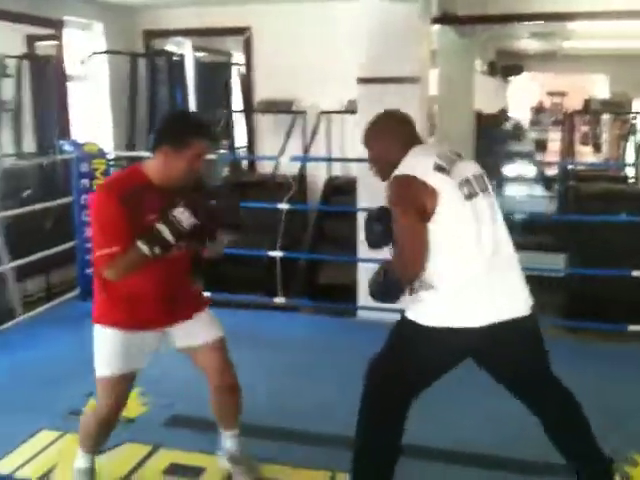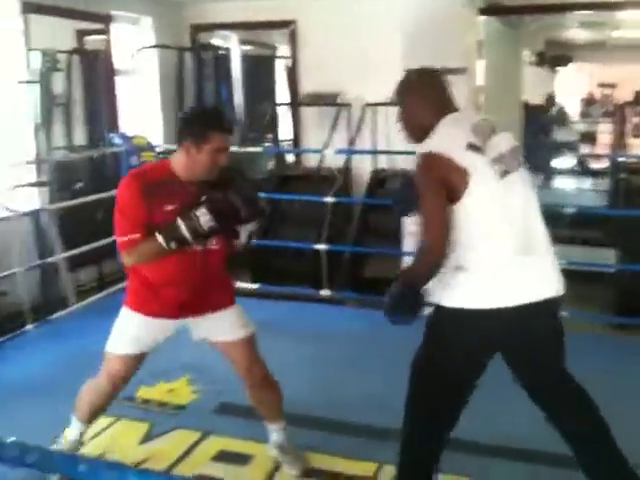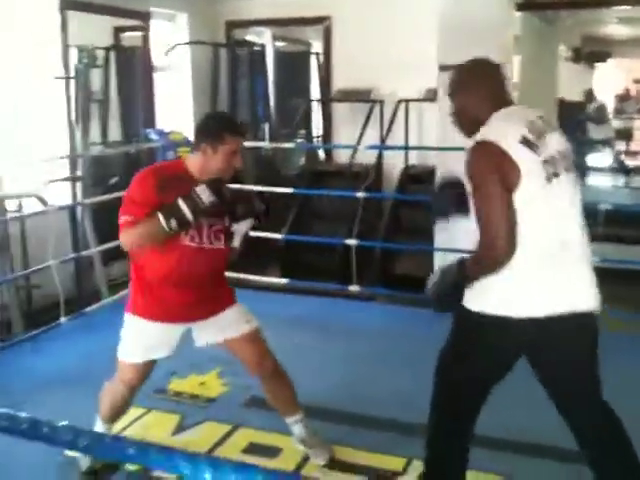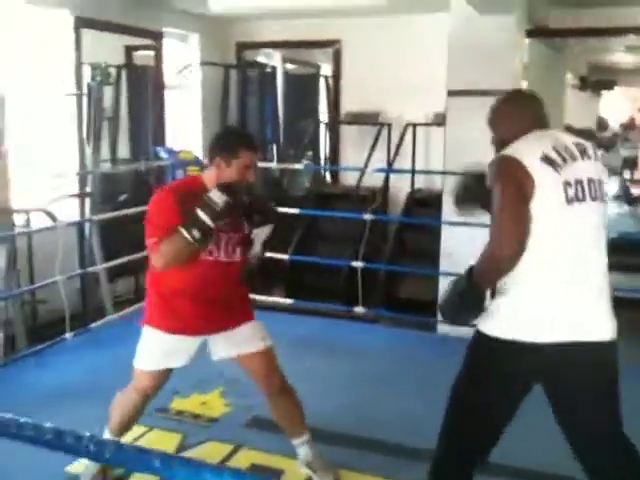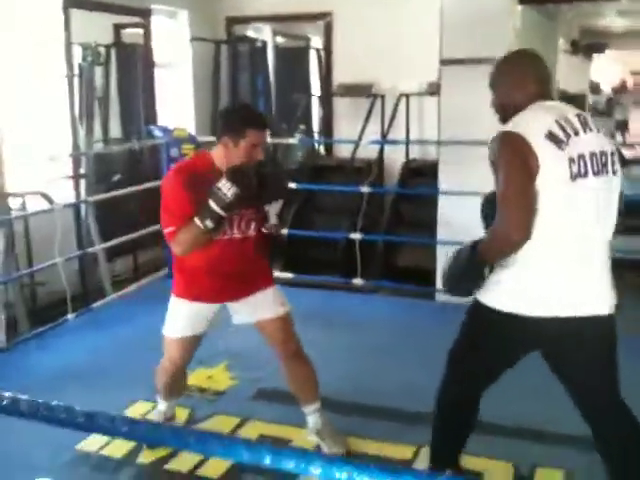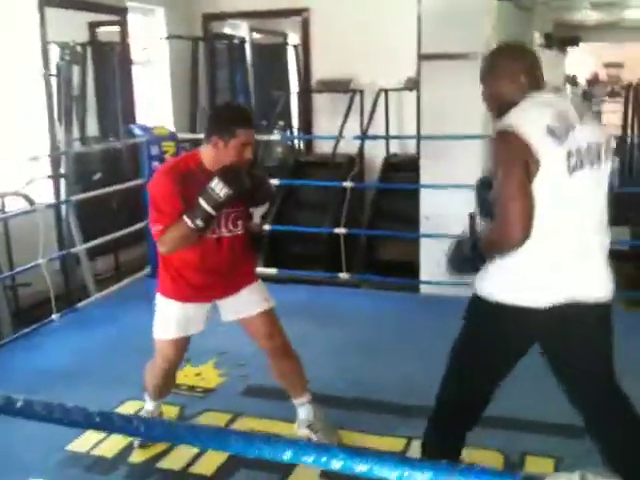
dt=0.2s
person 1, frame 1
left shoulder: (405, 182)
right shoulder: (463, 165)
left elbow: (410, 269)
left wrist: (383, 282)
right wrist: (396, 226)
left hip: (447, 314)
right hip: (509, 306)
left knee: (383, 390)
right knee: (542, 387)
person 1, frame 2
left shoulder: (435, 158)
right shoulder: (494, 133)
left elbow: (433, 251)
left wrist: (405, 288)
left hip: (478, 296)
right hip: (538, 288)
left knee: (430, 398)
right knee: (556, 388)
person 1, frame 3
left shoulder: (488, 149)
right shoulder: (549, 132)
left elbow: (499, 245)
left wrist: (461, 274)
right wrist: (479, 194)
left hip: (506, 302)
right hip: (573, 298)
left knee: (453, 399)
right knee: (588, 410)
person 1, frame 4
left shoulder: (511, 164)
right shoulder: (591, 160)
left elbow: (508, 245)
left wrist: (473, 281)
left hip: (519, 328)
right hip: (589, 327)
left knee: (467, 426)
right knee: (605, 443)
person 1, frame 5
left shoulder: (514, 139)
right shoulder: (596, 133)
left elbow: (514, 228)
left wrist: (474, 257)
left hip: (519, 300)
right hip: (589, 298)
left knee: (460, 384)
right knee: (605, 408)
person 1, frame 6
left shoulder: (511, 136)
right shoulder: (584, 122)
left elbow: (513, 232)
left wrist: (476, 244)
left hip: (518, 291)
right hip: (586, 287)
left knee: (466, 381)
right knee: (601, 395)
person 2, frame 1
left shoulder: (186, 189)
right shoulder: (114, 193)
left elbow: (201, 246)
right elbow: (110, 269)
left wrist: (214, 225)
right wrist: (165, 234)
left hip: (181, 303)
right hip: (122, 313)
left knee: (223, 377)
right knee: (110, 403)
left ankle: (232, 449)
person 2, frame 2
left shoulder: (222, 186)
right shoulder: (140, 184)
left elbow: (237, 245)
right elbow: (131, 255)
left wrist: (247, 220)
right wrist: (186, 227)
left hip: (211, 299)
right hip: (150, 302)
left knee: (255, 371)
right knee: (113, 377)
left ankle: (279, 440)
right ankle: (72, 436)
person 2, frame 3
left shoulder: (225, 193)
right shoulder: (153, 180)
left elbow: (228, 250)
right elbow: (130, 240)
left wrist: (243, 222)
right wrist: (187, 207)
left hip: (213, 301)
right hip: (153, 305)
left knee: (265, 365)
right knee: (128, 380)
left ankle: (302, 432)
right ankle: (98, 435)
person 2, frame 4
left shoulder: (240, 201)
right shoulder: (172, 197)
left elbow: (248, 262)
right elbow: (160, 259)
left wrist: (260, 229)
right wrist: (207, 215)
left hip: (231, 312)
right hip: (171, 317)
left knee: (274, 382)
right knee: (142, 391)
person 2, frame 5
left shoulder: (254, 175)
right shoulder: (182, 177)
left elbow: (268, 227)
right elbow: (181, 245)
left wrist: (274, 203)
right wrist: (220, 204)
left hip: (252, 280)
right hip: (196, 287)
left knee: (289, 349)
right knee: (174, 359)
left ankle: (317, 424)
right ankle: (162, 411)
person 2, frame 6
left shoulder: (239, 174)
right shoulder: (171, 177)
right elbow: (166, 243)
left wrist: (259, 205)
right wrist: (210, 203)
left hip: (237, 277)
right hip: (183, 286)
left knee: (276, 344)
right knee: (166, 358)
left ankle: (308, 417)
right ankle: (150, 411)
